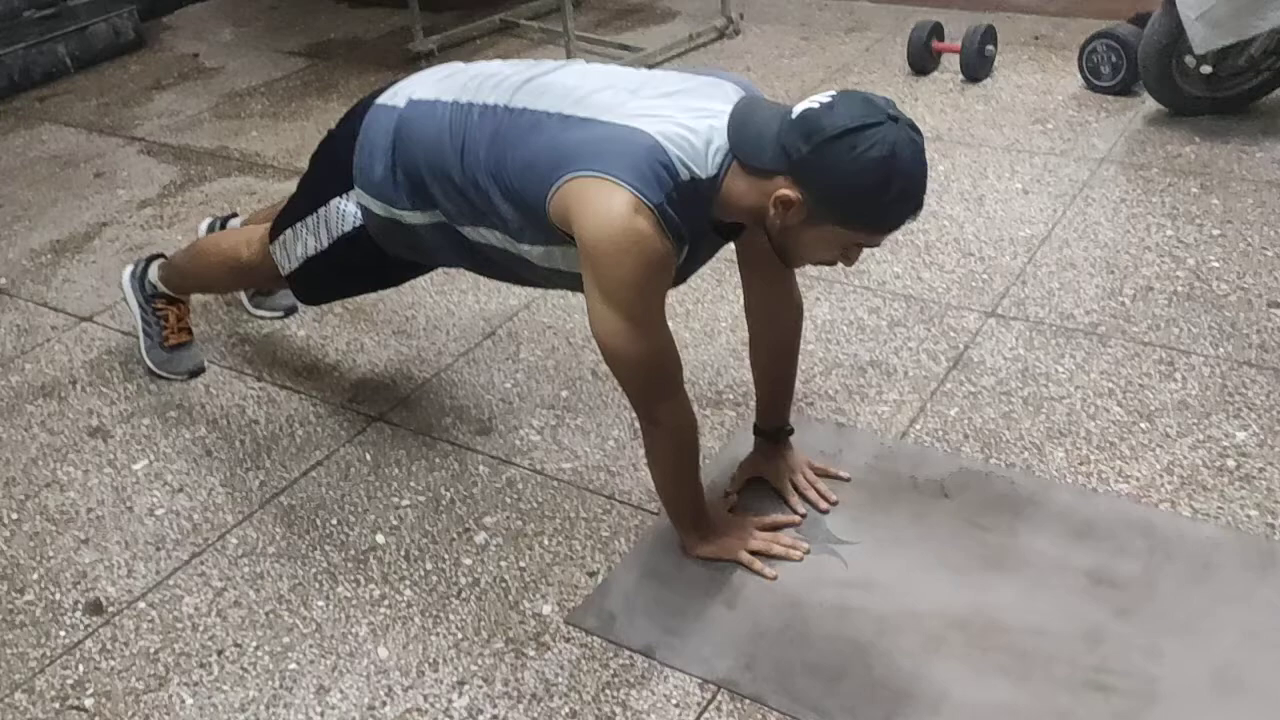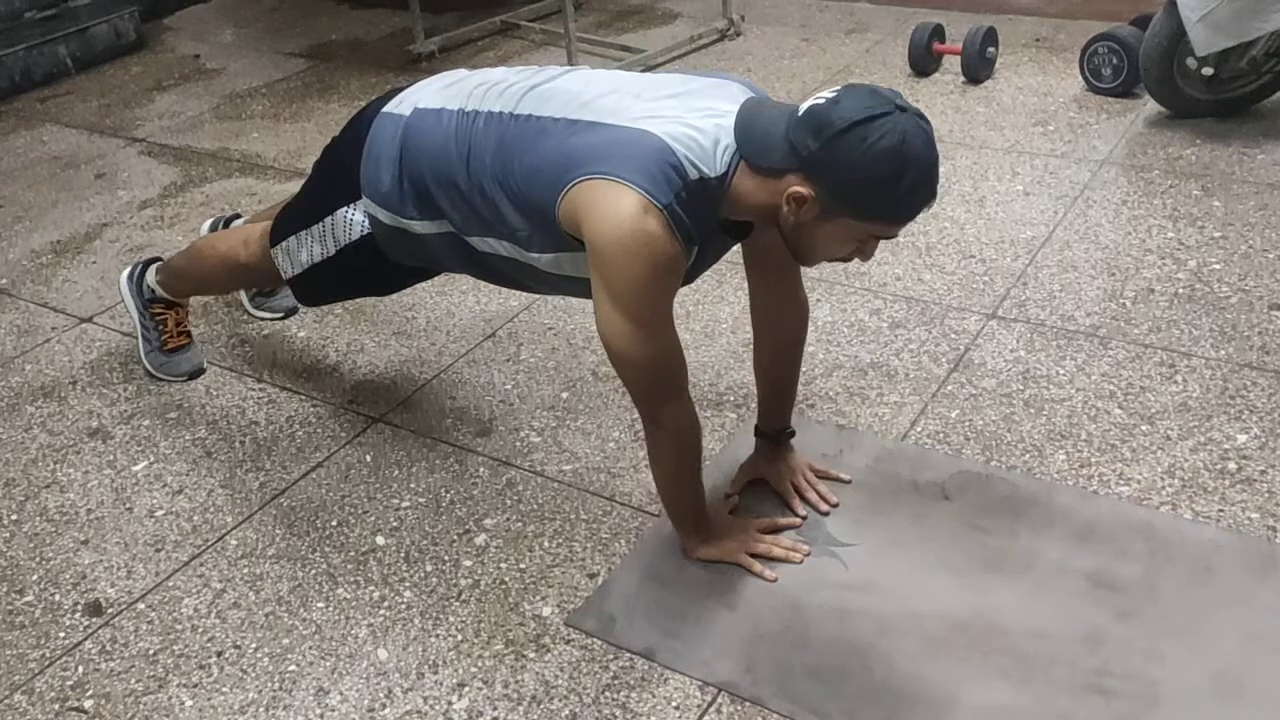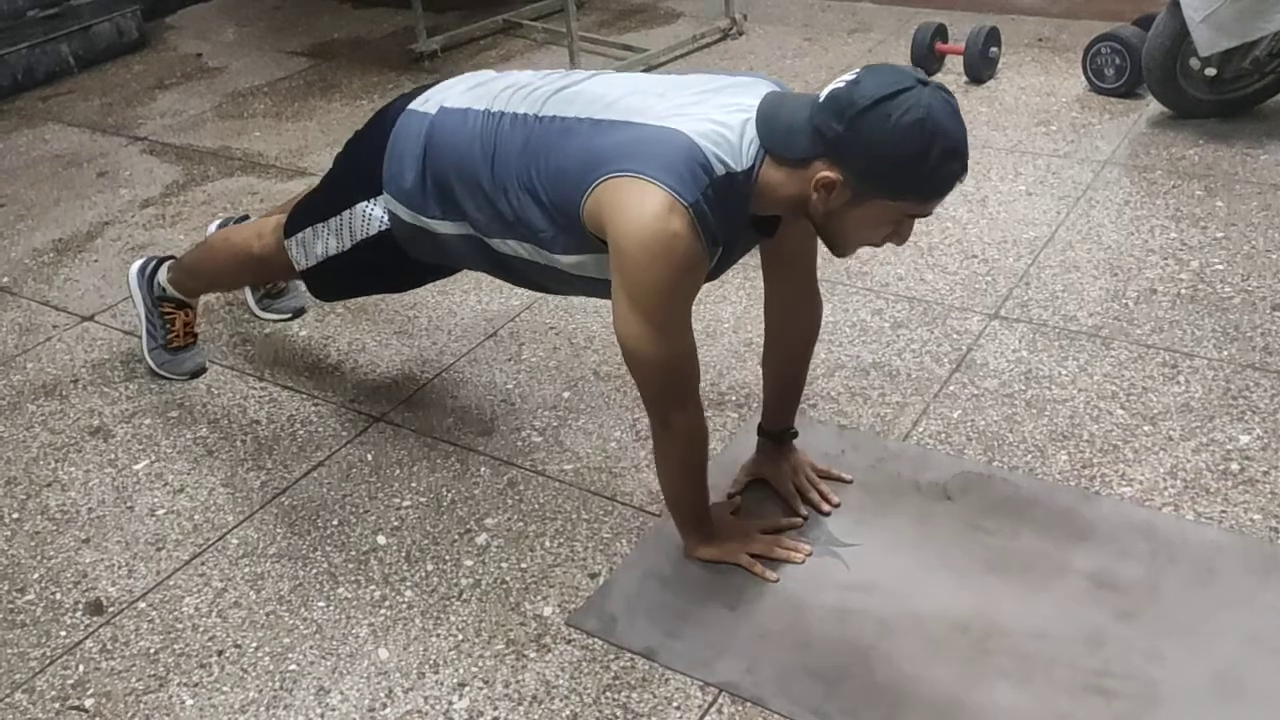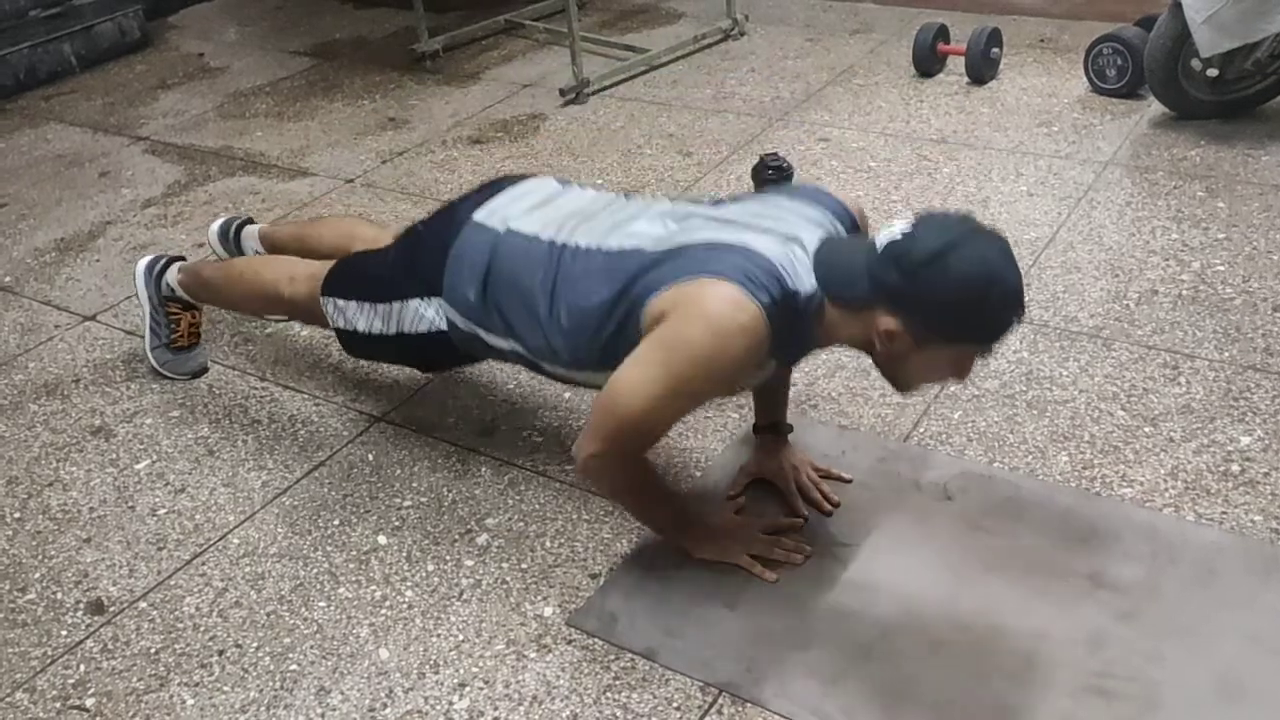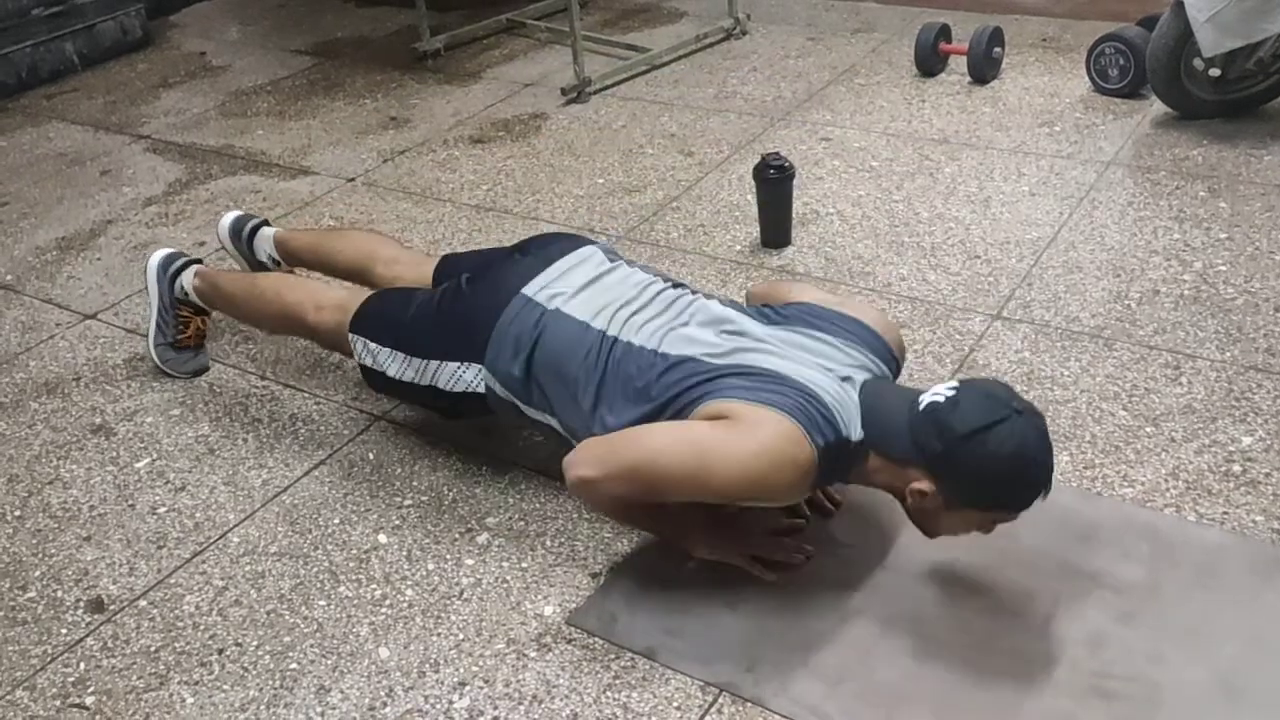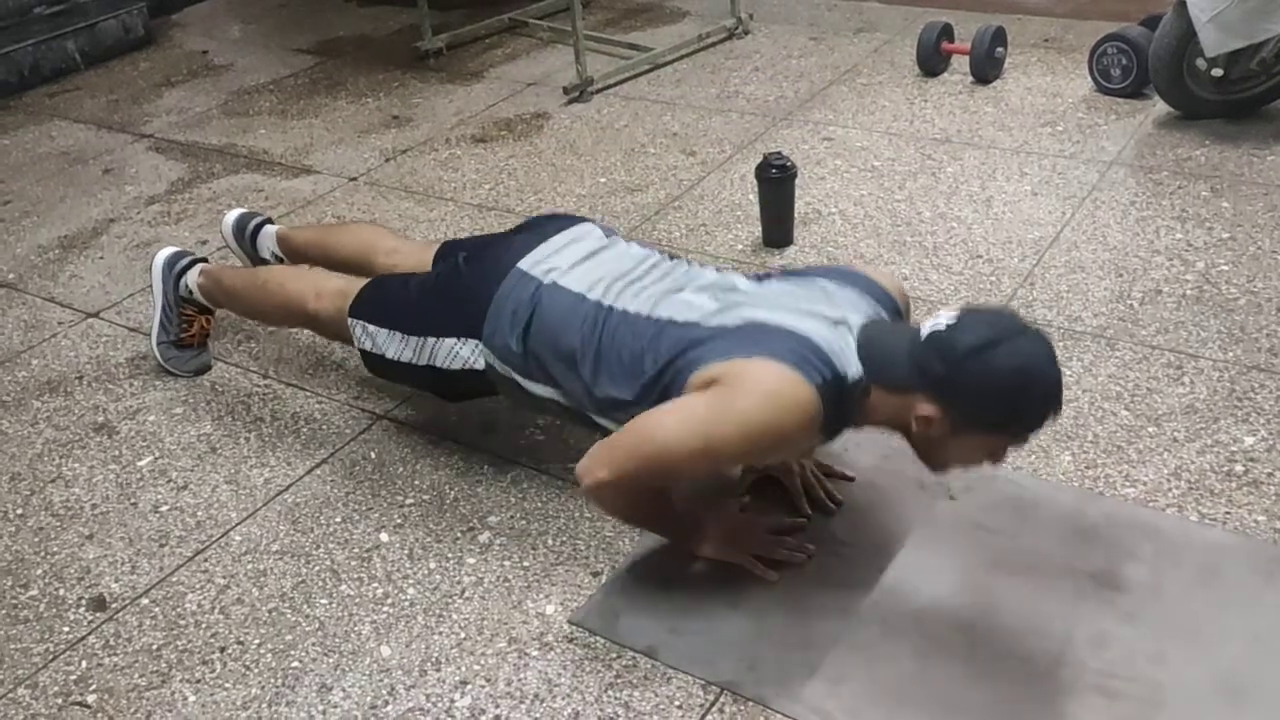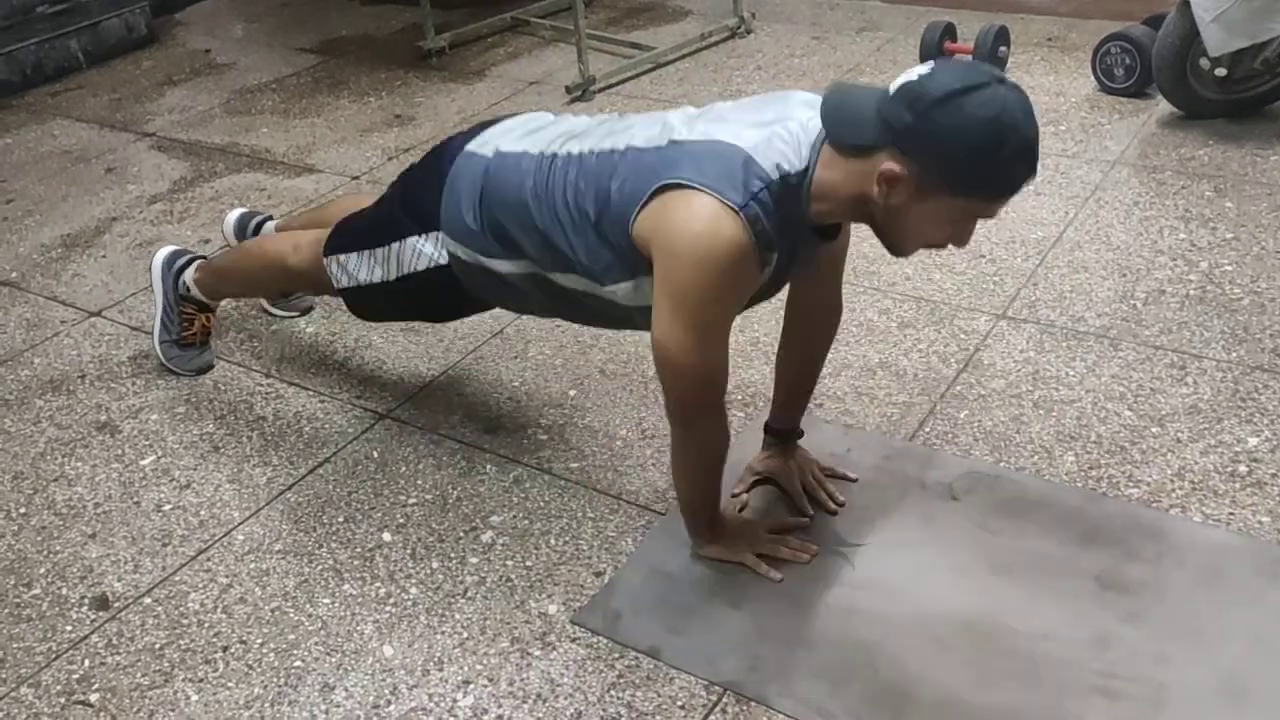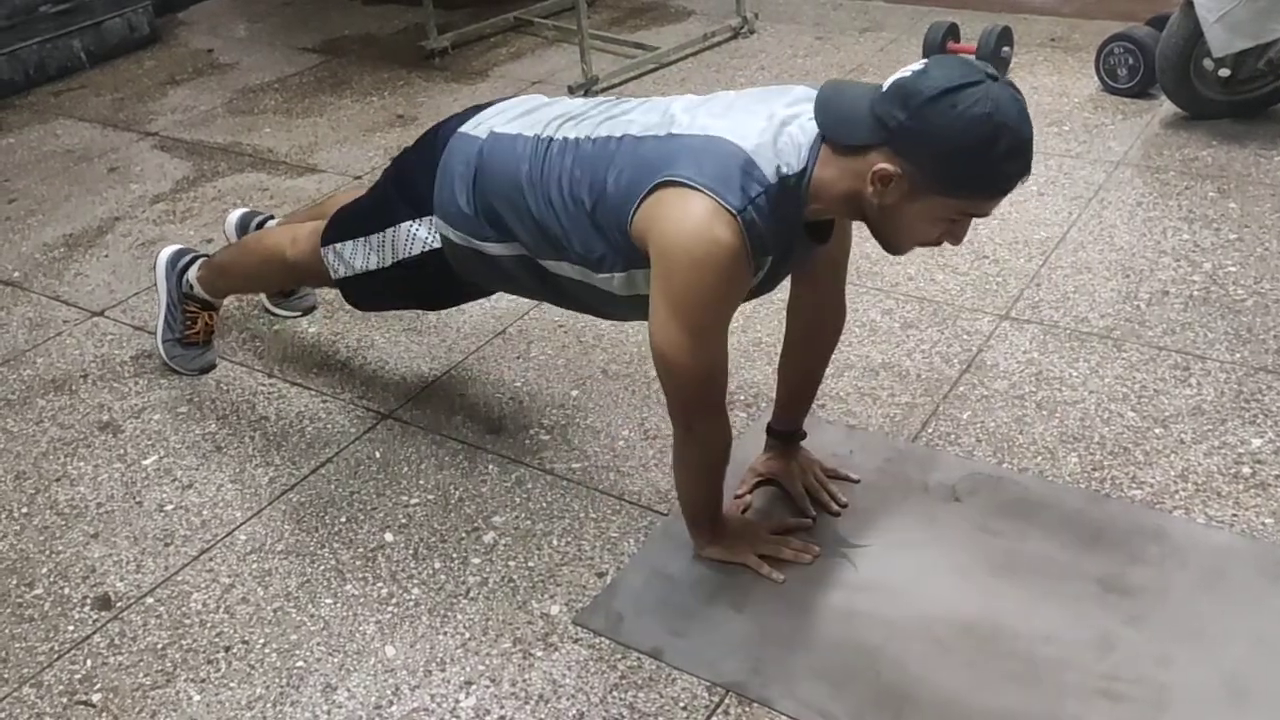
dt=0.4s
person 1, frame 1
left shoulder: (765, 136)
right shoulder: (628, 219)
left elbow: (773, 298)
right elbow: (658, 405)
left wrist: (774, 441)
right wrist: (699, 530)
left hip: (462, 118)
right hip: (397, 157)
left knee: (299, 232)
right knee: (274, 260)
left ankle: (241, 225)
right ankle: (158, 282)
person 1, frame 2
left shoulder: (774, 136)
right shoulder: (638, 220)
left elbow: (780, 299)
right elbow: (663, 407)
left wrist: (775, 442)
right wrist: (698, 532)
left hip: (465, 122)
right hip: (402, 167)
left knee: (306, 234)
right knee: (272, 260)
left ankle: (239, 225)
right ankle: (156, 286)
person 1, frame 3
left shoulder: (795, 132)
right shoulder: (662, 219)
left elbow: (794, 300)
right elbow: (672, 409)
left wrist: (777, 442)
right wrist: (702, 532)
left hip: (489, 123)
right hip: (422, 166)
left knee: (316, 226)
right knee: (287, 248)
left ankle: (243, 230)
right ankle: (167, 283)
person 1, frame 4
left shoulder: (843, 231)
right shoulder: (731, 320)
right elbow: (600, 453)
left wrist: (772, 439)
right wrist: (696, 533)
left hip: (541, 214)
right hip: (474, 278)
left knee: (373, 250)
right knee: (317, 293)
left ankle: (253, 235)
right ankle: (176, 283)
person 1, frame 5
left shoulder: (875, 343)
right shoulder: (781, 453)
right elbow: (590, 470)
right wrist: (703, 535)
left hip: (581, 274)
right hip: (514, 340)
left knee: (408, 275)
right knee: (339, 319)
left ankle: (265, 237)
right ankle: (189, 281)
person 1, frame 6
left shoulder: (882, 303)
right shoulder: (783, 402)
right elbow: (602, 473)
right wrist: (703, 532)
left hip: (576, 254)
right hip: (513, 319)
left knee: (406, 265)
right knee: (341, 308)
left ankle: (266, 234)
right ankle: (194, 282)
person 1, frame 7
left shoulder: (843, 134)
right shoulder: (715, 230)
left elbow: (818, 298)
right elbow: (693, 414)
left wrist: (785, 445)
right wrist: (712, 532)
left hip: (537, 153)
right hip: (470, 210)
left knee: (368, 221)
right knee: (323, 258)
left ankle: (260, 229)
right ankle: (191, 280)
person 1, frame 8
left shoulder: (839, 135)
right shoulder: (709, 226)
left elbow: (819, 303)
right elbow: (698, 413)
left wrist: (787, 444)
right wrist: (712, 531)
left hip: (531, 142)
right hip: (465, 191)
left knee: (361, 226)
right knee: (321, 257)
left ankle: (264, 223)
right ankle: (198, 276)
